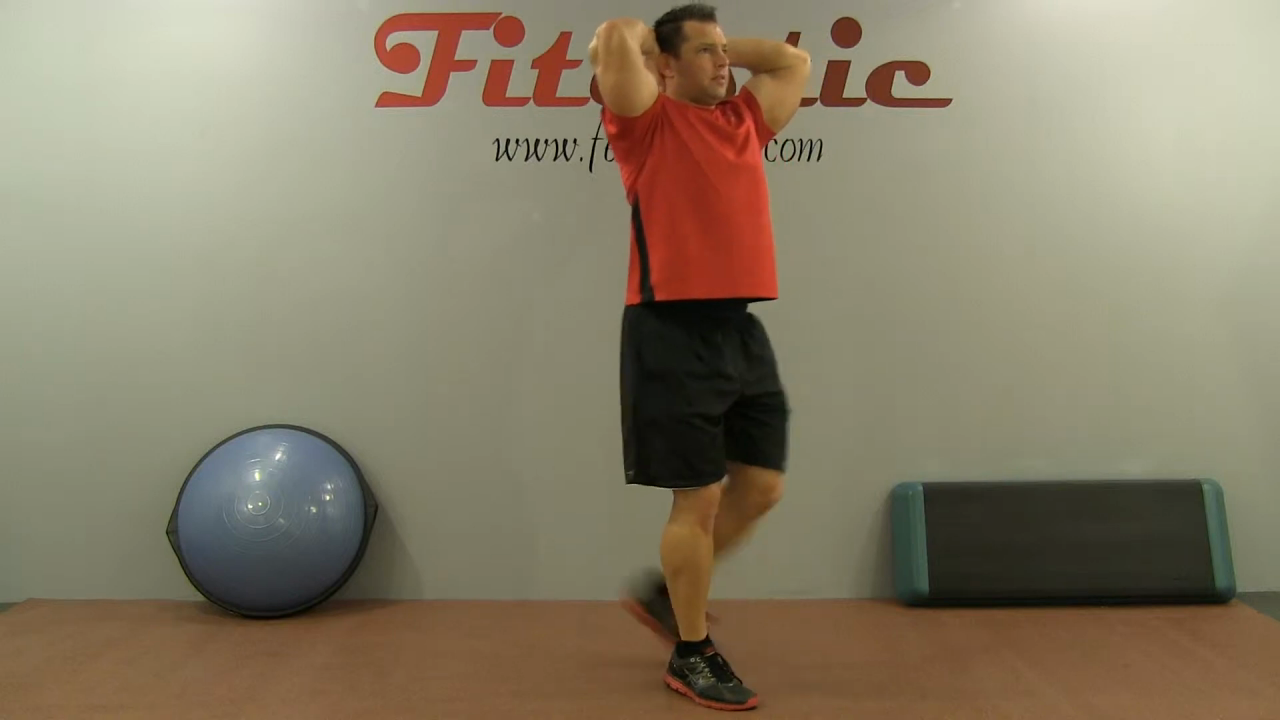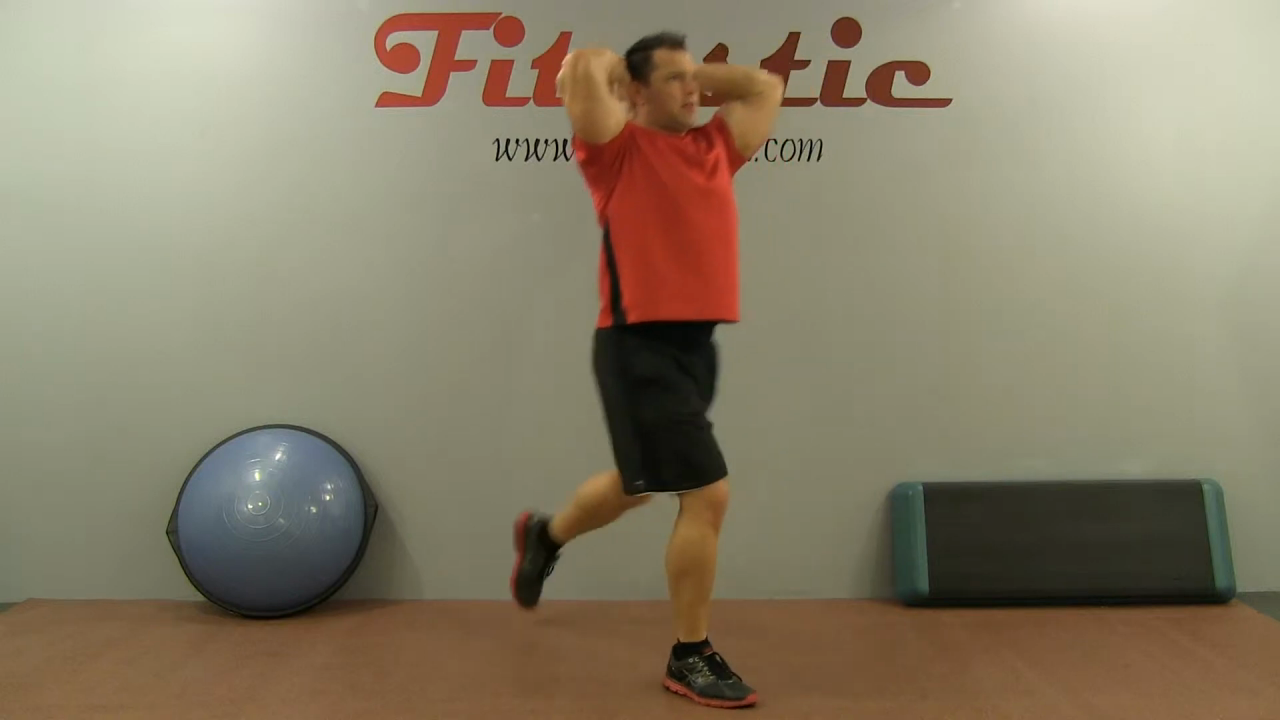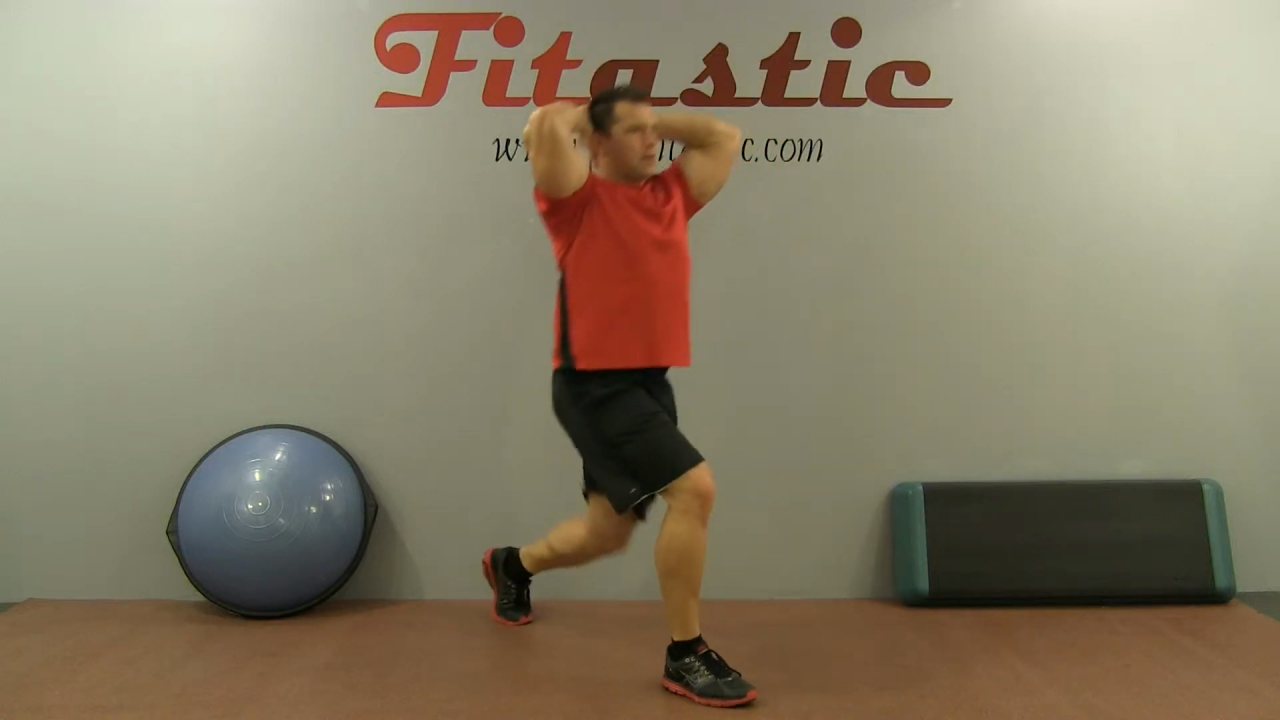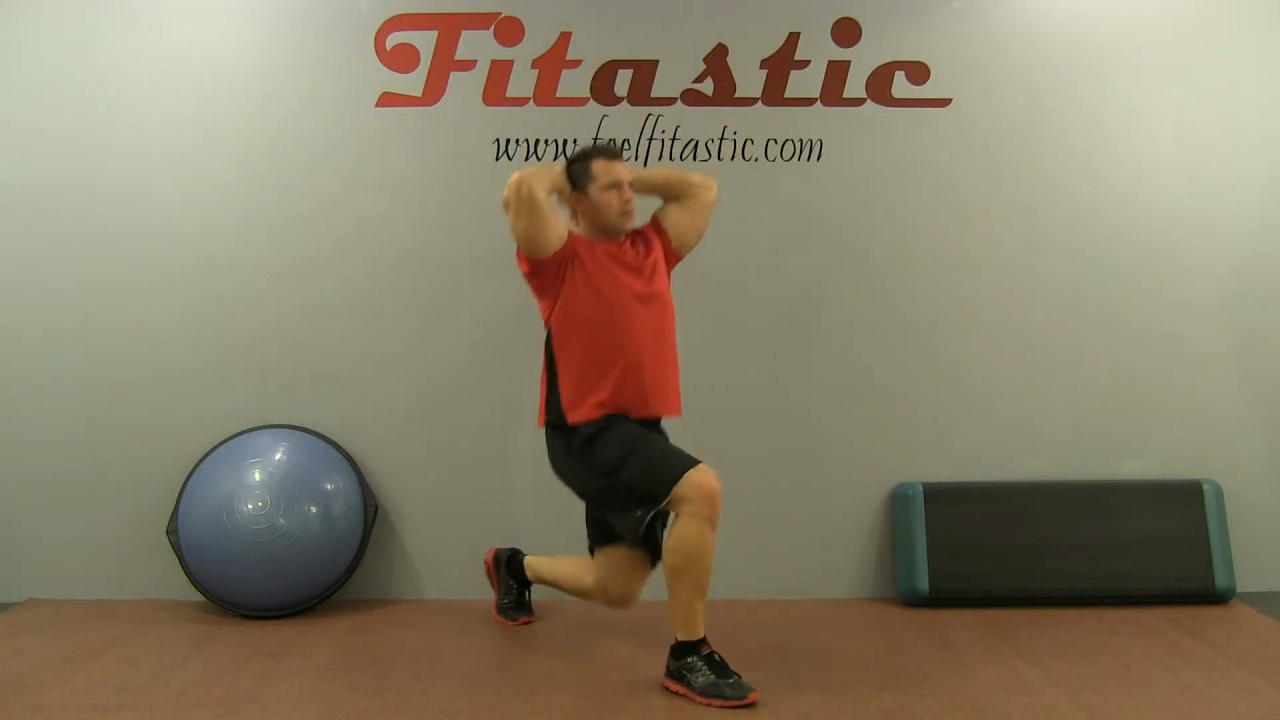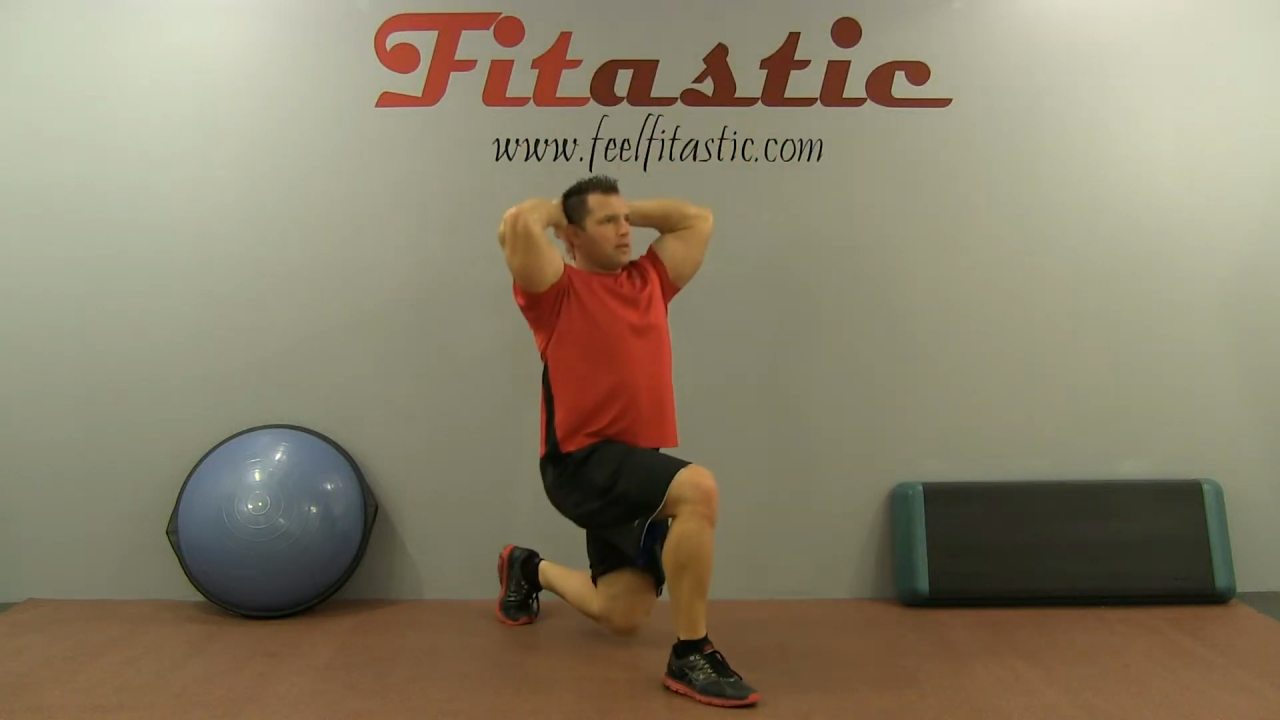
dt=0.3s
person 1, frame 1
left shoulder: (744, 120)
right shoulder: (649, 122)
left elbow: (794, 62)
left hip: (739, 327)
right hip: (671, 330)
left knee: (761, 489)
right knee: (701, 497)
left ankle: (669, 593)
right ankle: (691, 656)
person 1, frame 2
left shoulder: (714, 147)
right shoulder: (618, 150)
left elbow: (766, 87)
right elbow: (578, 71)
left wrist: (696, 71)
right wrist: (616, 65)
left hip: (696, 343)
right hip: (641, 346)
left knee: (634, 483)
right knee: (707, 496)
left ankle: (545, 535)
right ankle: (689, 655)
person 1, frame 3
left shoulder: (672, 196)
right shoulder: (579, 199)
left elbow: (723, 138)
right elbow: (545, 128)
left wrist: (654, 119)
right wrist: (580, 116)
left hip: (648, 380)
right hip: (593, 383)
left knee: (608, 528)
right knee: (694, 489)
left ankle: (512, 565)
right ankle: (685, 655)
person 1, frame 4
left shoulder: (652, 248)
right shoulder: (561, 258)
left elbow: (702, 188)
right elbow: (523, 190)
left wrist: (632, 176)
right wrist: (561, 176)
left hip: (642, 426)
right hip: (587, 430)
left knee: (617, 589)
right knee: (701, 490)
left ankle: (516, 567)
right ankle: (688, 655)
person 1, frame 5
left shoulder: (649, 280)
right shoulder: (557, 290)
left elbow: (698, 219)
right elbow: (517, 225)
left wrist: (625, 209)
right wrist: (557, 210)
left hip: (636, 460)
right hip: (582, 461)
left knee: (623, 616)
right knee: (697, 489)
left ankle: (529, 569)
right ankle: (690, 655)
